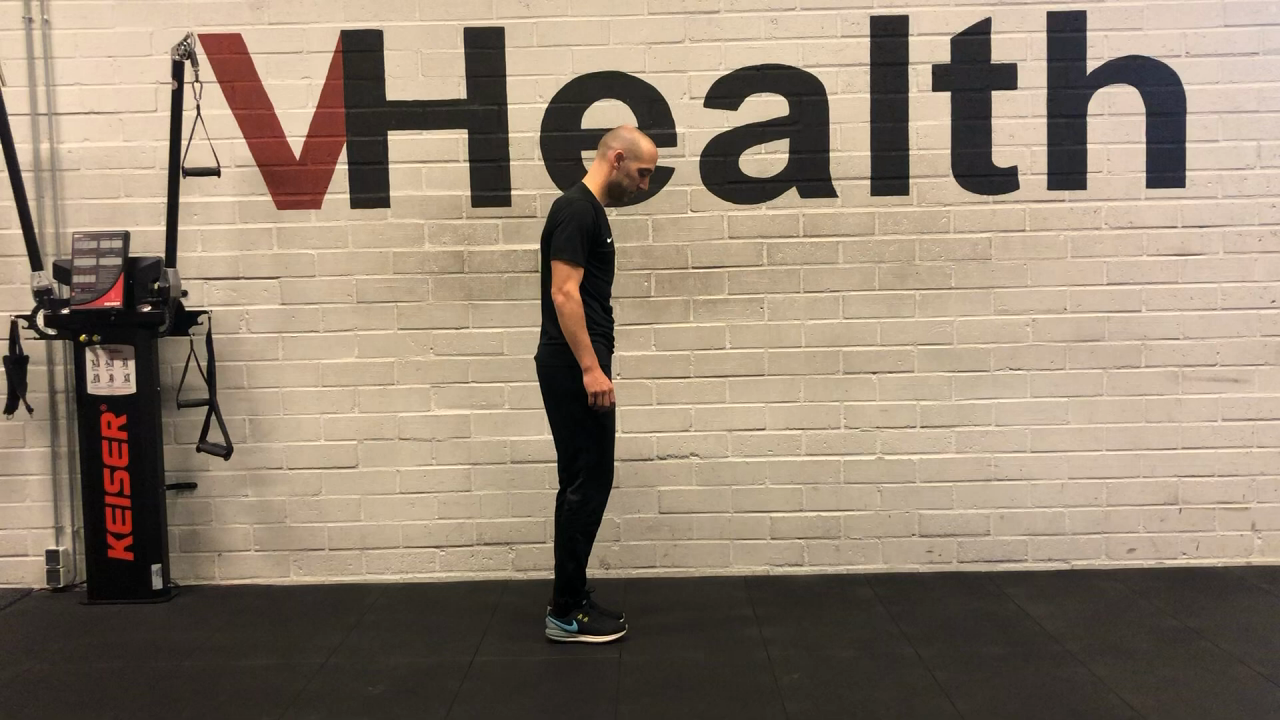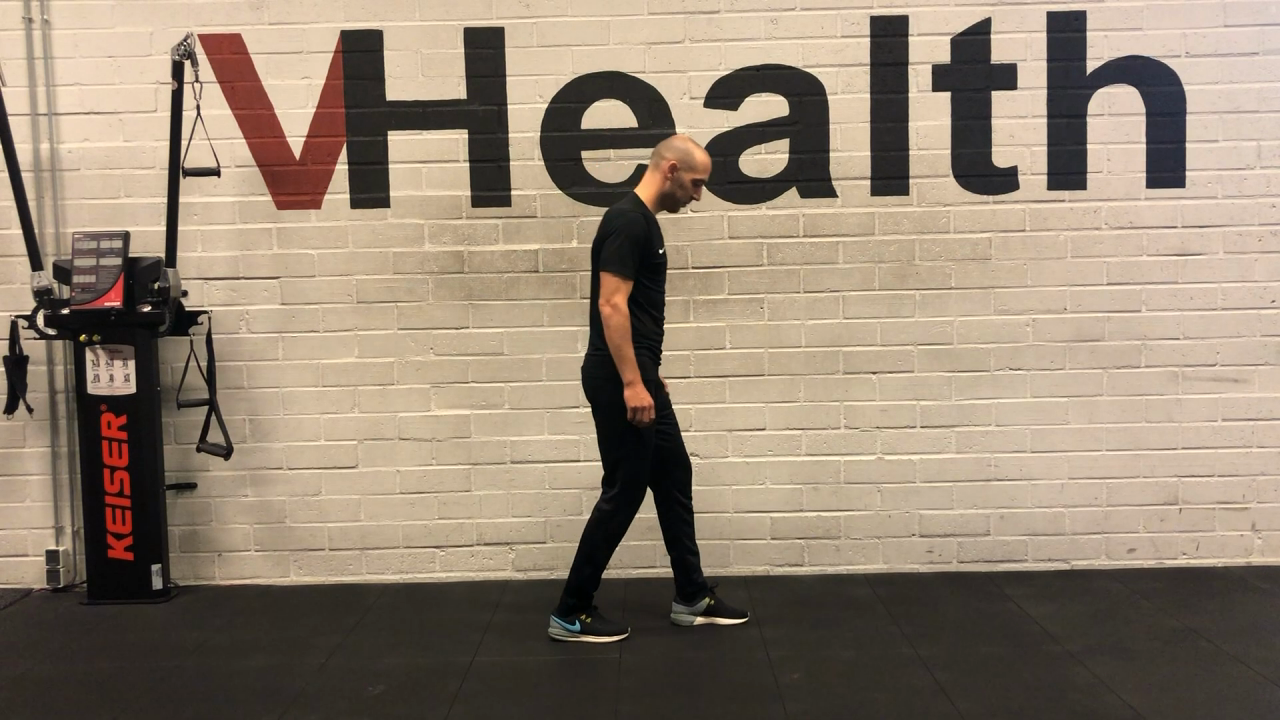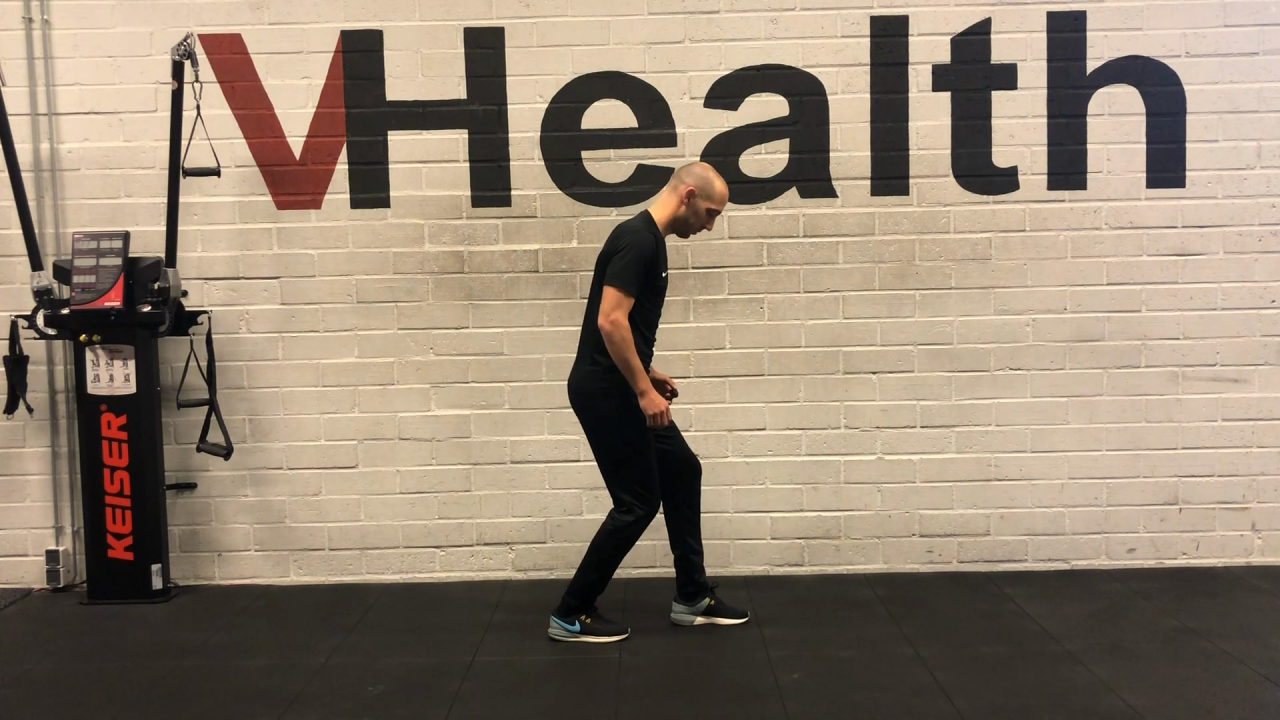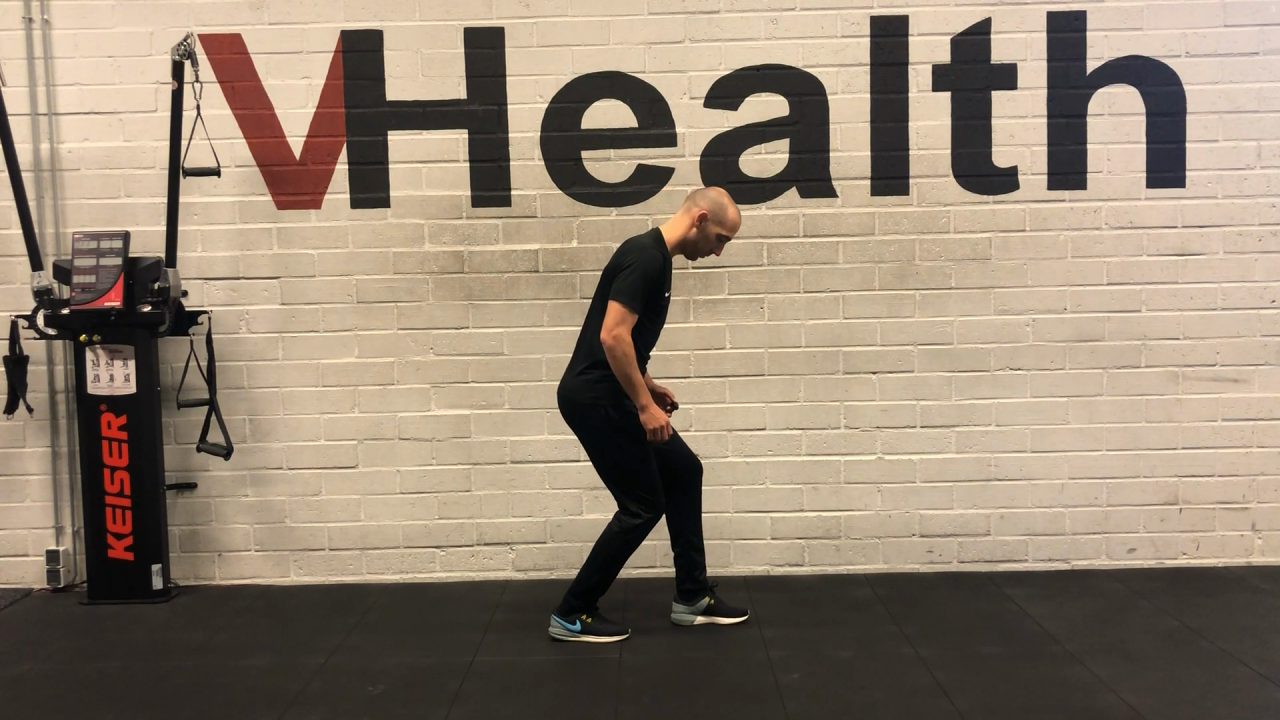
dt=1s
person 1, frame 1
left shoulder: (590, 211)
right shoulder: (576, 209)
right elbow: (564, 293)
right wrist: (591, 368)
left hip: (575, 365)
right hip: (573, 367)
left knee: (581, 481)
right knee: (589, 481)
left ankle: (571, 598)
right ankle: (566, 612)
person 1, frame 2
left shoulder: (642, 221)
right shoulder: (628, 221)
right elbow: (611, 306)
right wrist: (631, 383)
left hip: (637, 377)
right hip: (618, 380)
left knee: (673, 478)
right knee: (624, 491)
left ankle: (692, 597)
right ankle: (571, 612)
person 1, frame 3
left shoulder: (649, 239)
right shoulder: (637, 240)
right elbow: (610, 321)
left wrist: (647, 374)
right wrist: (644, 390)
left hip: (618, 385)
right hip: (605, 389)
left knee: (683, 473)
right knee: (637, 501)
left ankle: (693, 598)
right ankle: (572, 614)
person 1, frame 4
left shoulder: (655, 256)
right shoulder: (645, 256)
right elbow: (613, 336)
left wrist: (648, 386)
right wrist: (645, 405)
left hip: (610, 394)
right hip: (595, 398)
left knee: (683, 472)
right knee: (642, 505)
left ankle: (692, 597)
right ankle: (572, 614)
